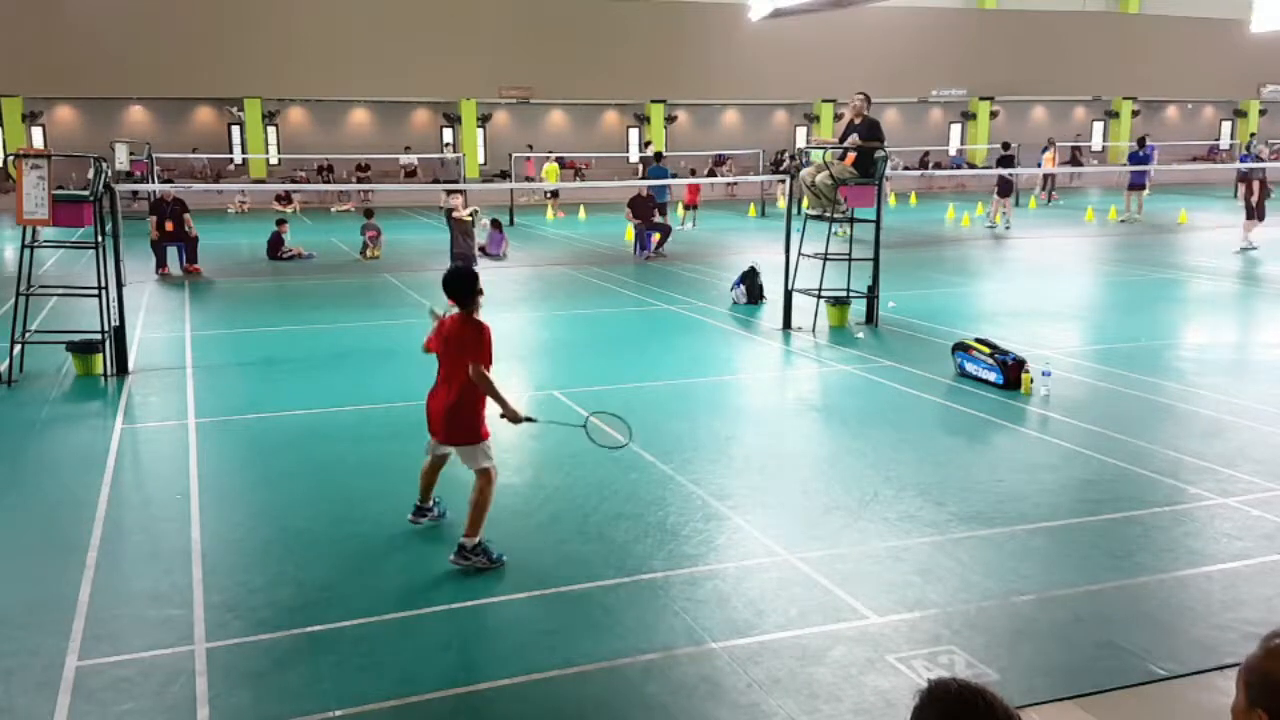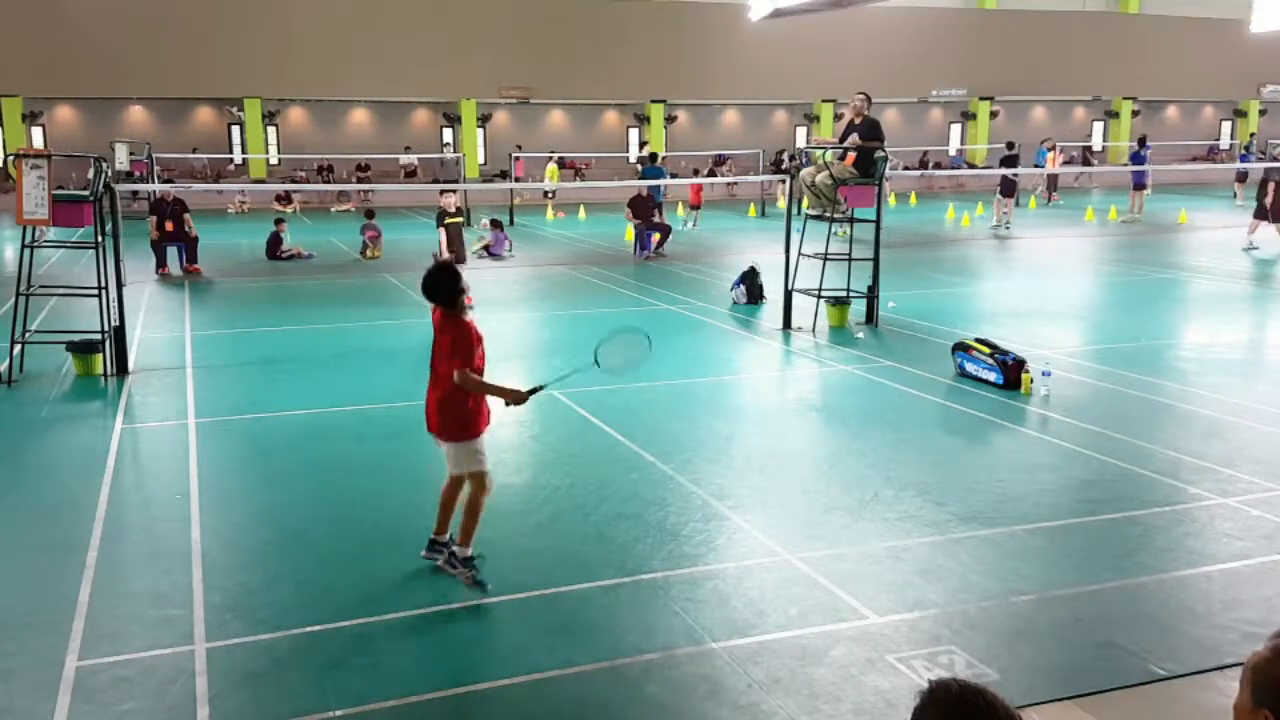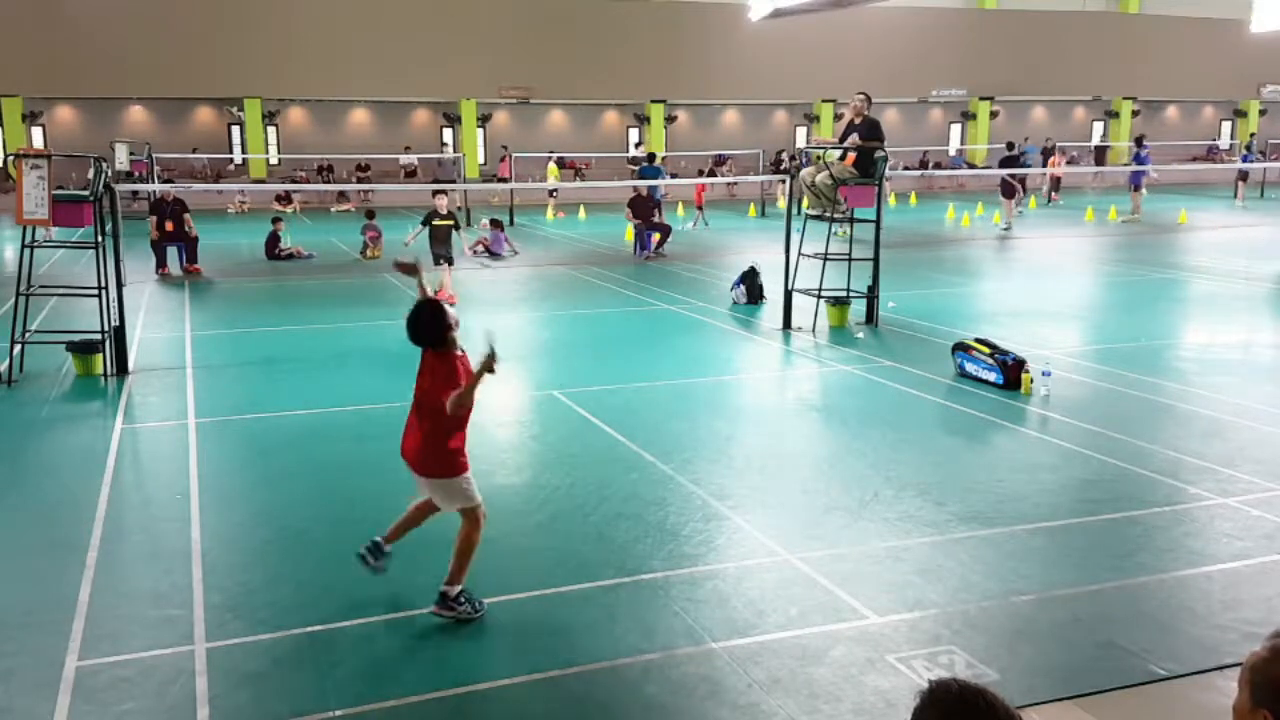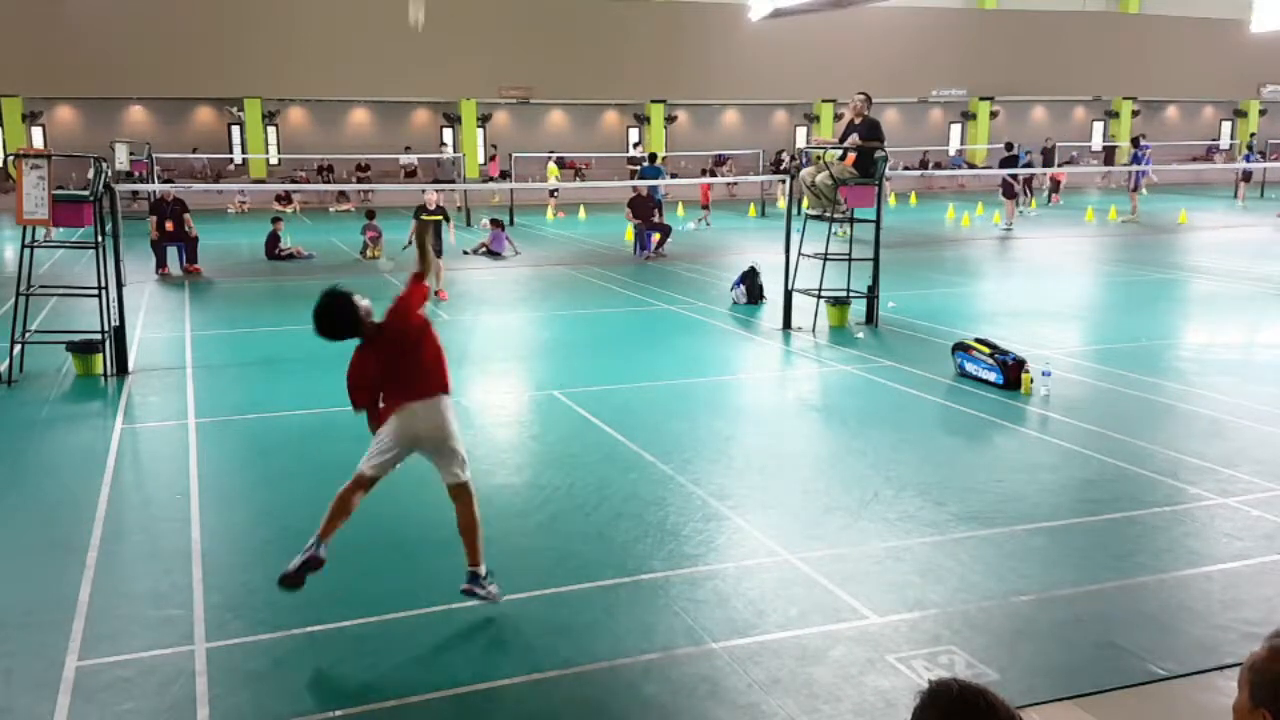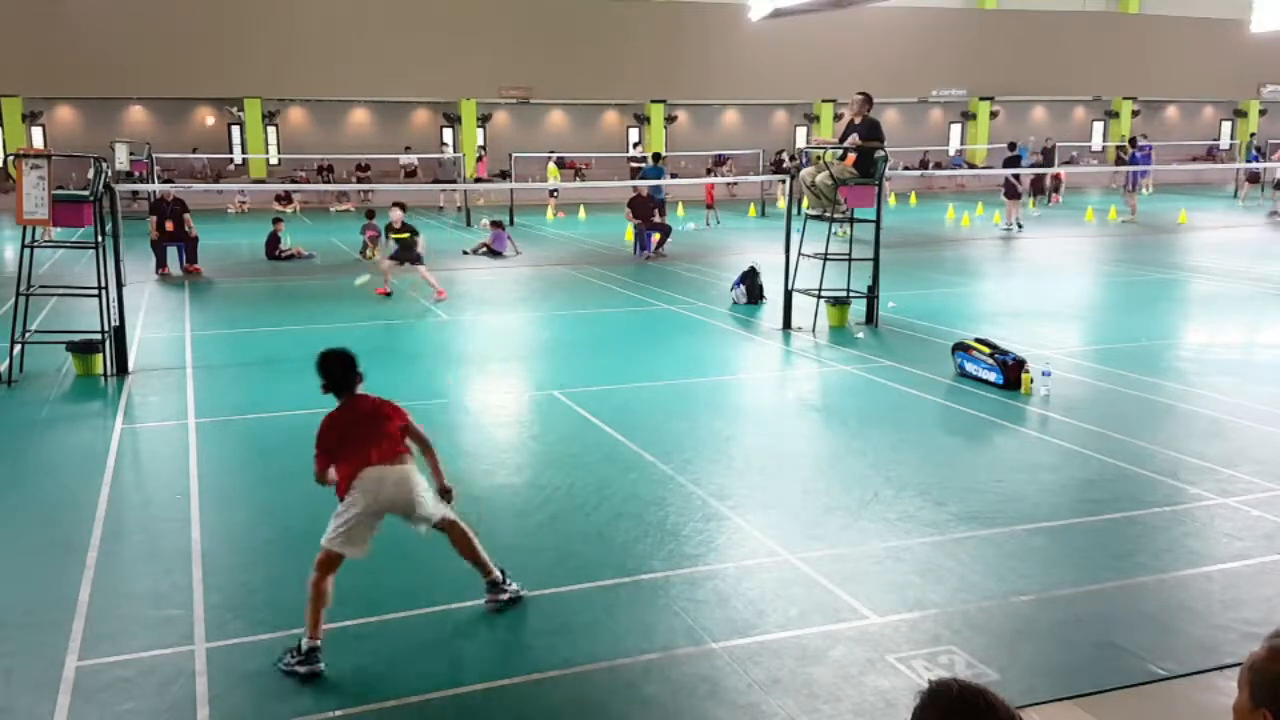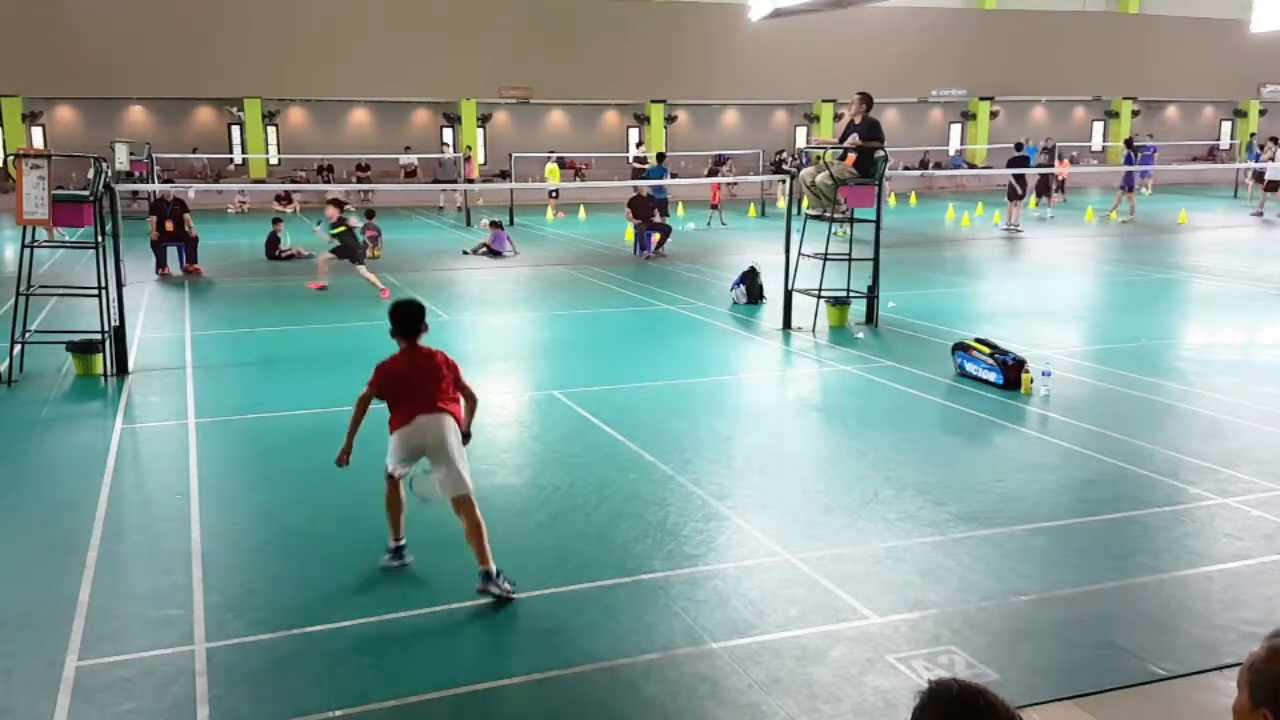
dt=0.3s
person 1, frame 1
left shoulder: (445, 324)
right shoulder: (479, 330)
left elbow: (428, 347)
right elbow: (478, 373)
right wrist: (506, 407)
left hip: (437, 408)
right hip: (464, 415)
left knee: (437, 458)
right knee: (487, 476)
left ankle: (423, 507)
right ankle: (469, 546)
person 1, frame 2
left shoulder: (440, 313)
right shoulder: (465, 330)
left elbow: (441, 275)
right elbow: (462, 379)
right wrist: (506, 392)
left hip: (439, 412)
right hip: (460, 418)
left knee: (458, 475)
right knee: (479, 484)
left ankle: (438, 542)
right ankle: (460, 555)
person 1, frame 3
left shoulder: (434, 346)
right shoulder: (453, 365)
left elbow: (429, 305)
right elbow: (453, 409)
left wrist: (418, 276)
right wrist: (478, 375)
left hip: (418, 446)
right hip: (440, 455)
left knee: (435, 502)
right knee: (474, 517)
left ankle: (381, 546)
right ankle: (451, 596)
person 1, frame 4
left shoulder: (357, 367)
right shoulder: (402, 318)
left elbow: (371, 416)
right elbow: (424, 270)
left wrist: (380, 438)
right wrist: (421, 237)
left hip: (400, 420)
right hip: (437, 413)
left knee: (359, 484)
right knee: (462, 495)
left ankle: (316, 549)
right ankle: (477, 575)
person 1, frame 5
left shoulder: (329, 425)
right shoulder: (386, 407)
left elbow: (320, 477)
right elbow: (424, 444)
left wrist: (338, 480)
right wrist: (441, 481)
left hip: (365, 486)
right hip: (405, 478)
left knee: (324, 567)
right knee: (451, 523)
left ankle: (310, 649)
right ankle: (497, 585)
person 1, frame 6
left shoulder: (386, 368)
right shoulder: (440, 359)
left elbow: (363, 403)
right elbow: (470, 398)
left wrist: (348, 445)
right wrist: (465, 428)
left hip: (405, 432)
right hip: (443, 427)
left knee: (393, 478)
right knee: (466, 505)
left ankle: (397, 546)
right ankle: (490, 576)
